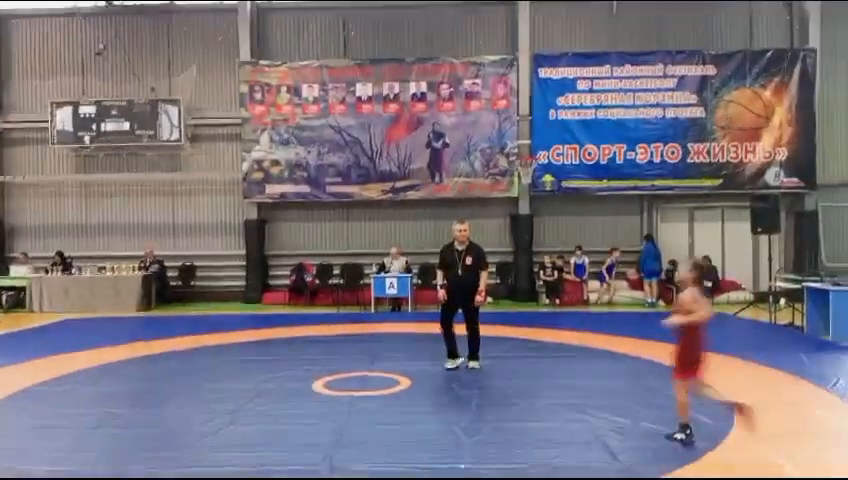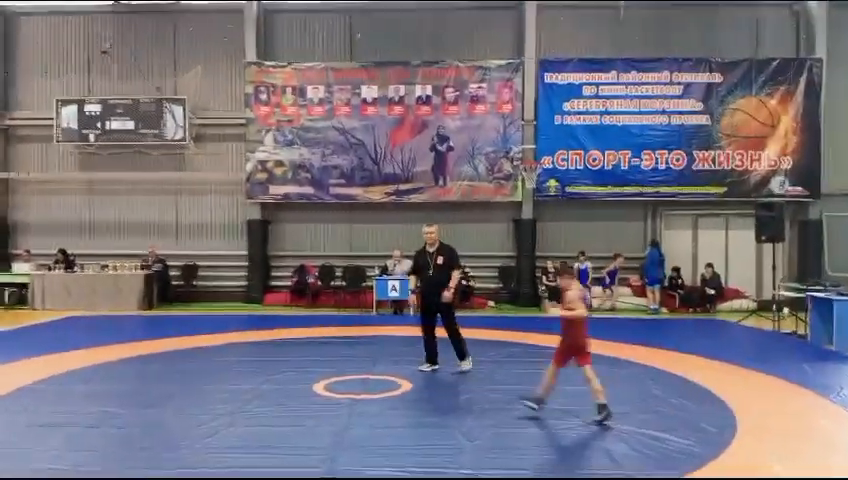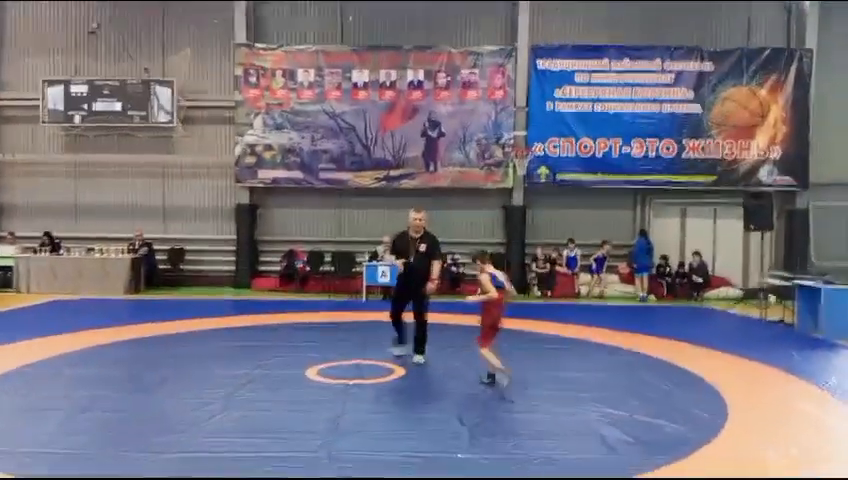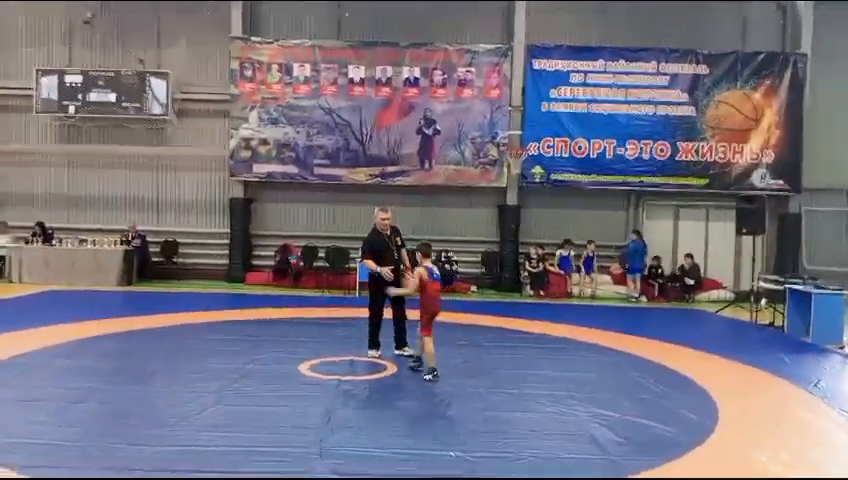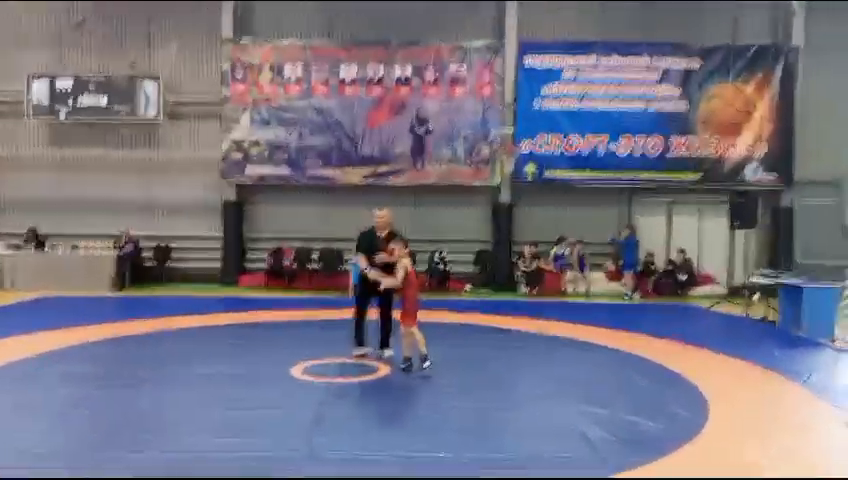
dt=0.7s
person 1, frame 1
left shoulder: (686, 295)
right shoulder: (695, 292)
left elbow: (705, 314)
right elbow: (706, 313)
left wrist: (678, 321)
left hip: (688, 346)
right hip: (695, 345)
left knee: (680, 387)
right knee: (697, 385)
left ankle: (685, 430)
right ankle: (735, 405)
person 1, frame 2
left shoulder: (571, 294)
right shoulder: (579, 290)
left elbow: (583, 313)
left wrist: (560, 313)
right wrist: (560, 309)
left hip: (571, 338)
right hip: (581, 338)
left knee: (553, 369)
right knee: (588, 373)
left ankle: (538, 400)
right ankle: (603, 408)
person 1, frame 3
left shoulder: (483, 276)
right shoulder: (501, 274)
left elbow: (494, 295)
right elbow: (512, 292)
left wrist: (476, 298)
left hip: (489, 316)
right hip: (498, 315)
left knee: (483, 349)
right knee: (488, 344)
left ankle: (501, 370)
right ankle: (491, 375)
person 1, frame 4
left shoulder: (419, 270)
right shoulder: (435, 268)
left elbow: (411, 290)
left wrist: (395, 291)
right wrist: (412, 280)
left hip: (427, 307)
right hip: (436, 305)
left knee: (426, 337)
right knee: (421, 331)
left ankle: (433, 371)
right ankle: (419, 359)
person 1, frame 5
left shoulder: (403, 262)
right shoulder: (403, 262)
left elbow: (397, 281)
right elbow: (399, 282)
left wrist: (384, 283)
right wrist: (385, 280)
left hip: (410, 299)
right hip: (406, 300)
left knee: (412, 328)
right knee: (404, 330)
left ankle: (425, 357)
right ankle: (407, 359)
person 2, frame 1
left shoulder: (477, 250)
right shoulder: (446, 250)
left elbow: (484, 272)
right elbow: (440, 270)
left wrist: (481, 292)
right wrist: (440, 287)
left hip: (470, 295)
right hip: (451, 293)
left knee: (473, 327)
right knee: (445, 323)
left ankle: (473, 358)
right ankle: (453, 357)
person 2, frame 2
left shoulder: (448, 251)
right shoulder: (419, 254)
left elbow: (456, 271)
right elbow: (414, 275)
left wrist: (450, 289)
right wrist: (412, 292)
left hip: (444, 297)
right hip: (426, 298)
left knee: (452, 328)
right knee: (427, 330)
left ankle: (464, 358)
right ankle: (431, 362)
person 2, frame 3
left shoulder: (431, 239)
right shoulder: (400, 238)
left elbow: (436, 261)
right elbow: (391, 254)
left wrist: (433, 280)
right wrist: (396, 262)
left hip: (421, 284)
right hip: (403, 282)
left knee: (420, 318)
right knee: (394, 314)
left ankle: (419, 352)
right ankle: (400, 343)
person 2, frame 4
left shoulder: (395, 231)
right shoulder: (371, 238)
left elbow: (402, 249)
right elbow: (366, 260)
left wrist: (407, 267)
right wrist: (379, 270)
left hip: (395, 279)
right hip: (378, 281)
left knee: (400, 312)
right knee: (376, 314)
left ankle: (401, 345)
right ankle: (373, 347)
person 2, frame 5
left shoulder: (395, 237)
right shoulder: (366, 235)
right elbow: (359, 255)
left wrist: (390, 259)
right wrist: (367, 269)
right hip: (367, 278)
left knee: (386, 314)
right knee: (360, 311)
left ankle: (385, 347)
right ankle: (360, 345)
